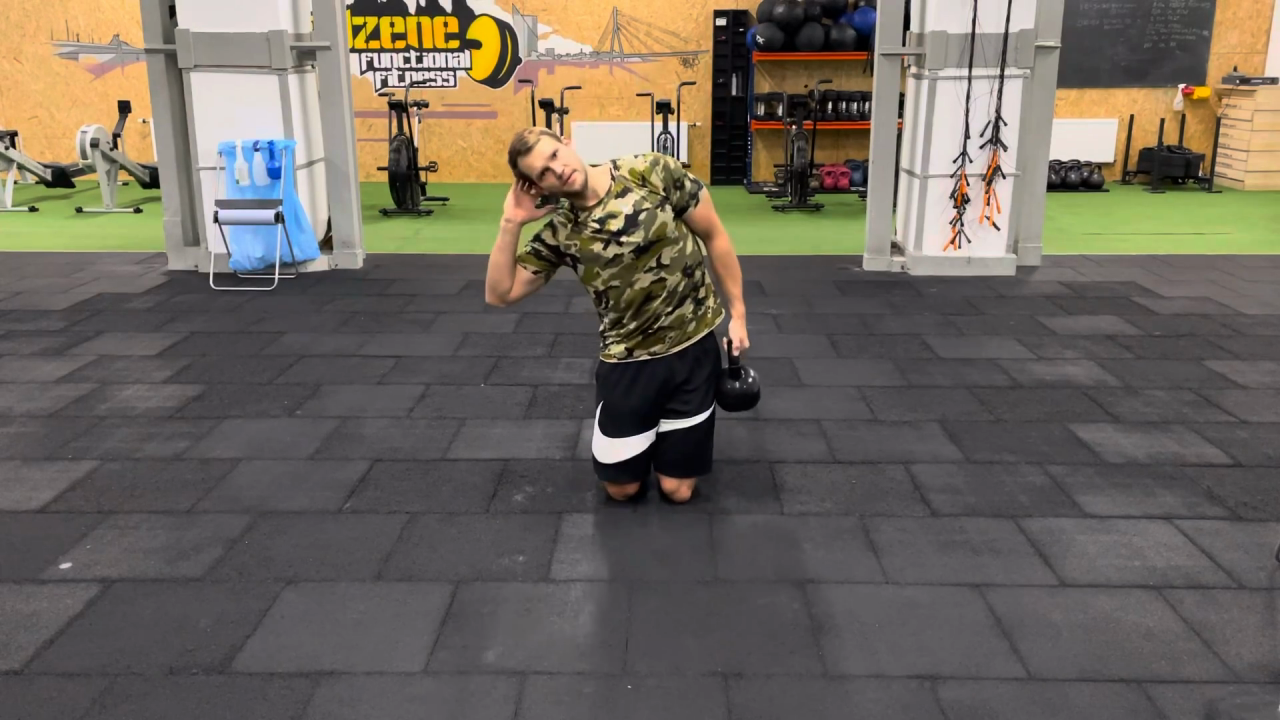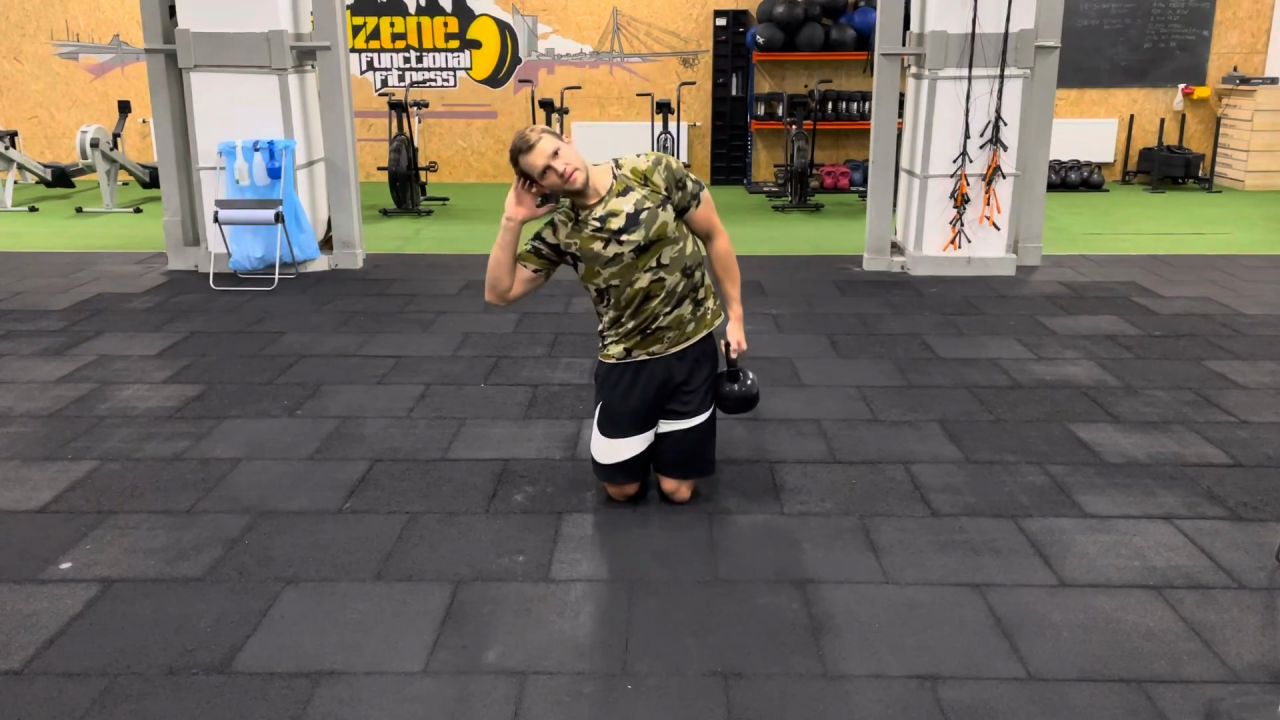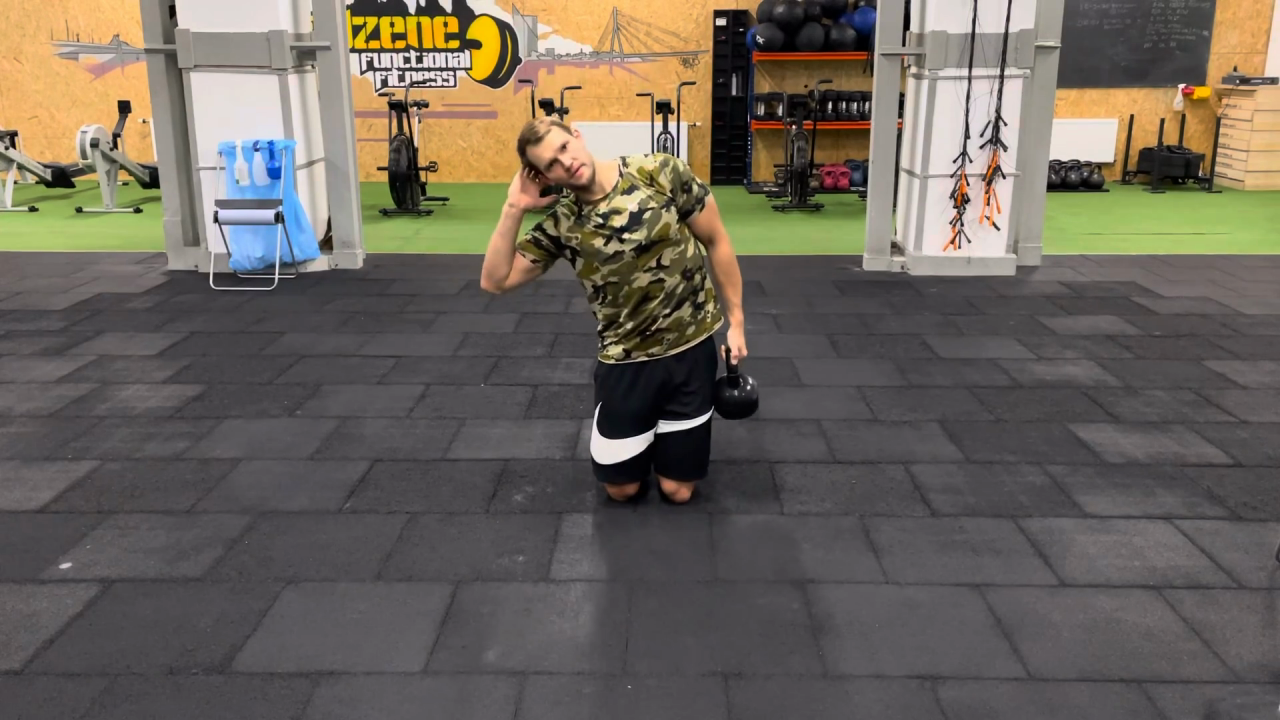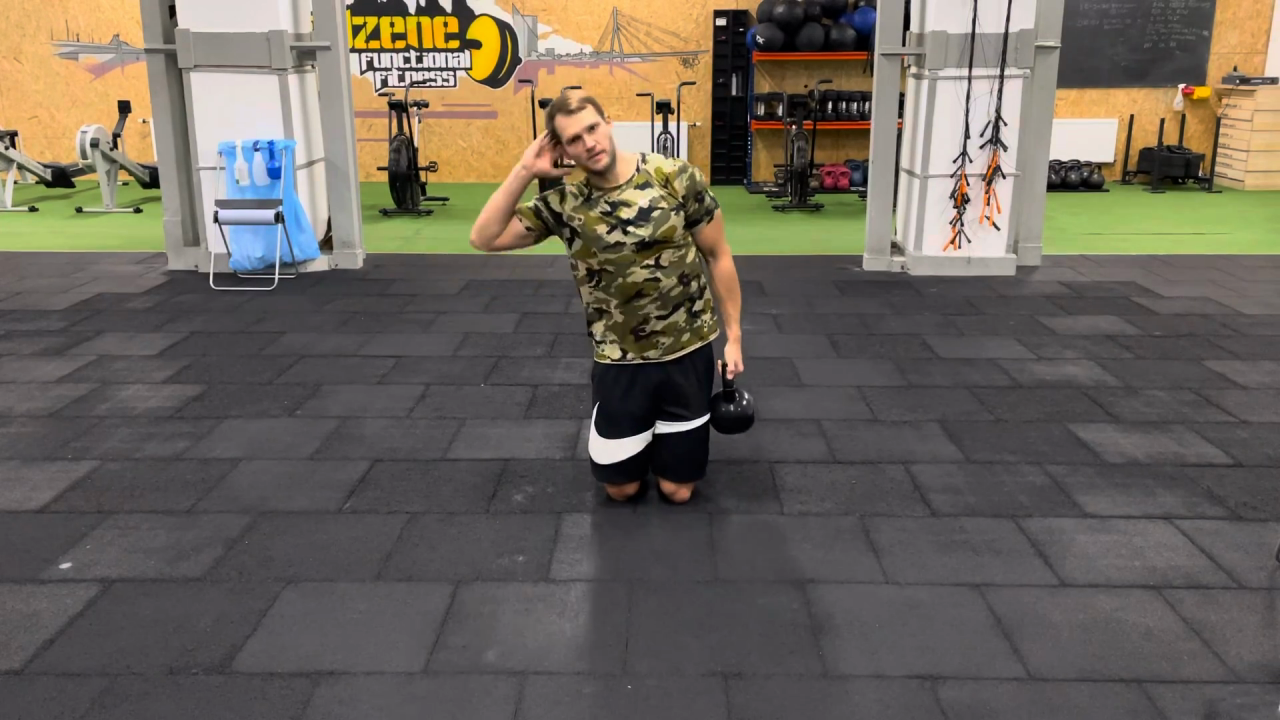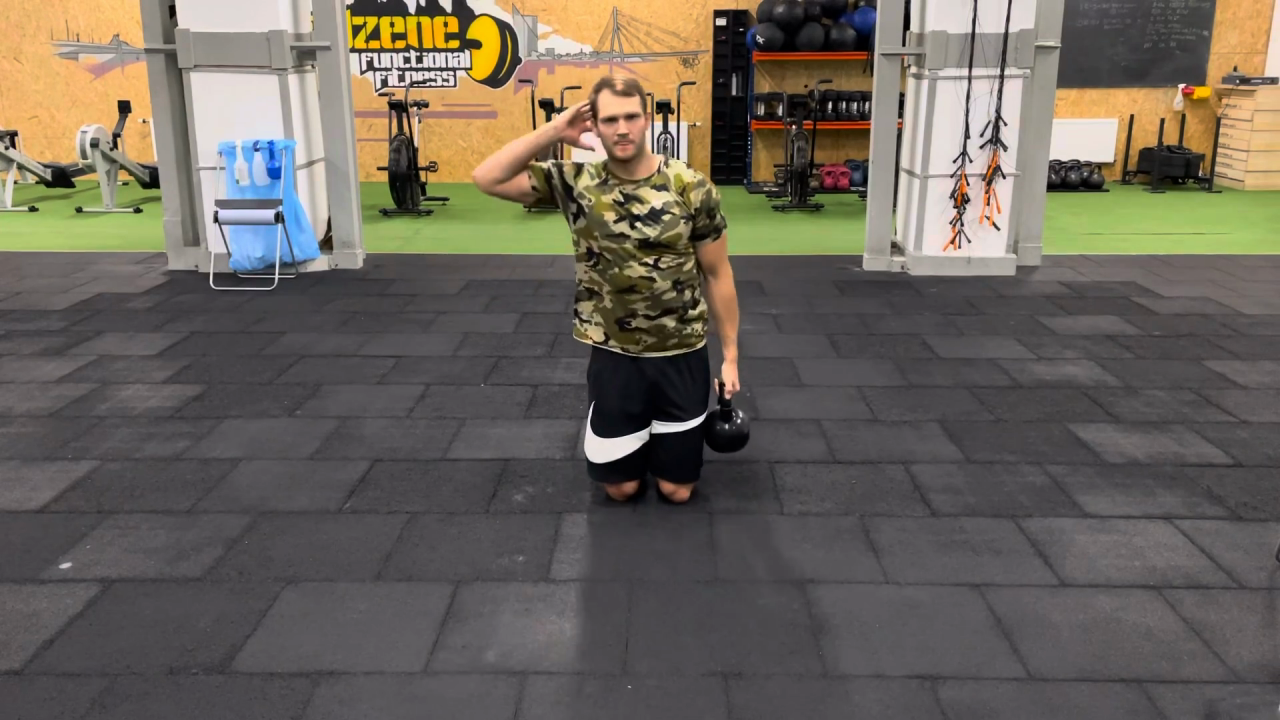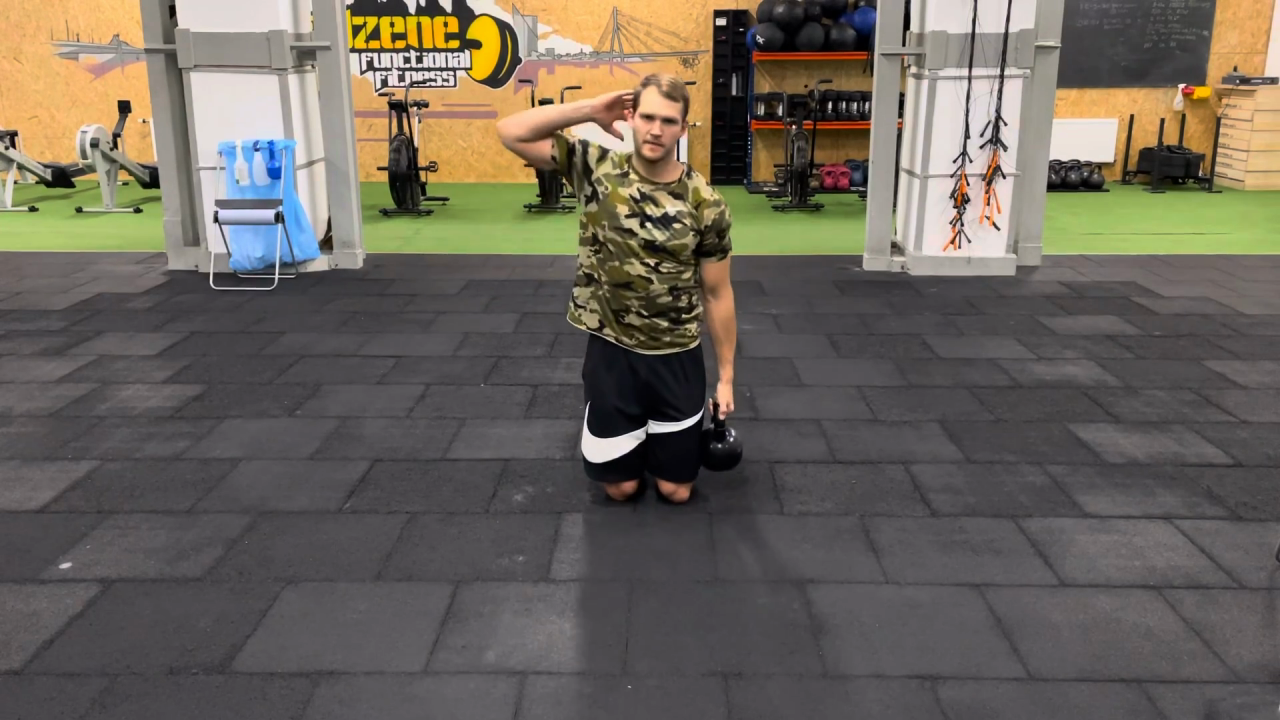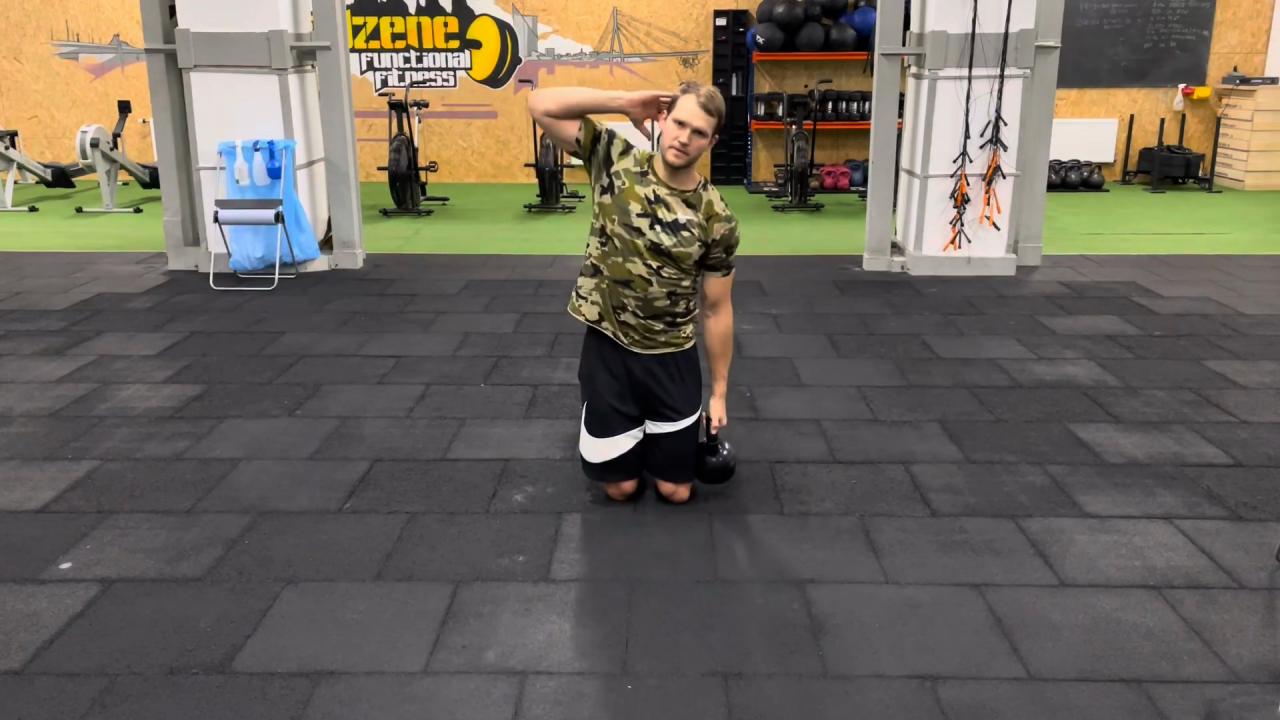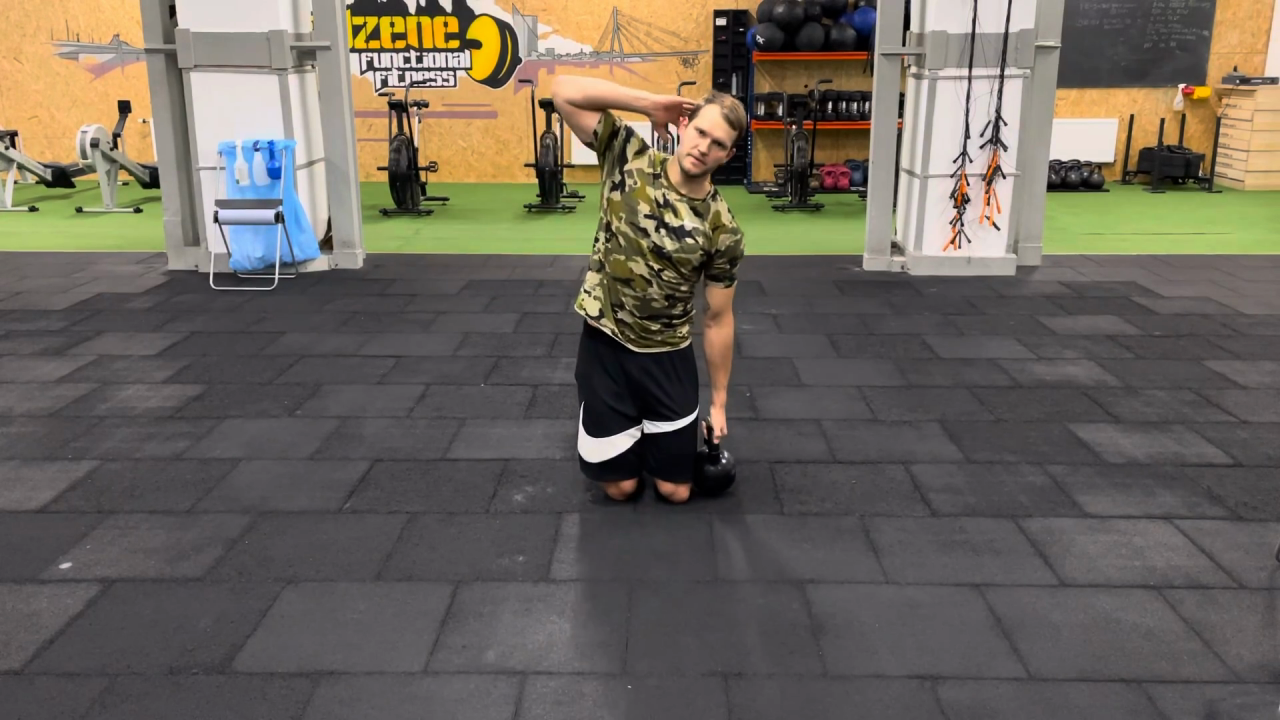
dt=0.2s
person 1, frame 1
left shoulder: (654, 173)
right shoulder: (558, 233)
left elbow: (714, 235)
right elbow: (499, 294)
left wrist: (736, 312)
right wrist: (511, 222)
left hip: (693, 345)
right hip: (627, 357)
left knee: (677, 489)
right knee: (621, 487)
left ankle: (665, 435)
right ankle: (640, 433)
person 1, frame 2
left shoulder: (657, 172)
right shoulder: (559, 232)
left elbow: (714, 236)
right elbow: (499, 292)
left wrist: (734, 313)
right wrist: (512, 220)
left hip: (692, 346)
right hip: (626, 358)
left knee: (677, 490)
right knee: (621, 488)
left ankle: (666, 439)
right ankle: (641, 432)
person 1, frame 3
left shoulder: (663, 175)
right shoulder: (560, 225)
left elbow: (717, 243)
right elbow: (495, 280)
left wrist: (735, 320)
right wrist: (515, 207)
left hip: (691, 349)
right hip: (625, 359)
left knee: (677, 490)
right knee: (621, 489)
left ankle: (666, 441)
right ankle: (639, 440)
person 1, frame 4
left shoulder: (677, 179)
right shoulder: (564, 204)
left elbow: (718, 258)
right elbow: (484, 238)
left wrist: (733, 336)
right wrist: (525, 170)
left hip: (688, 353)
right hip: (621, 360)
left knee: (677, 490)
right knee: (621, 488)
left ankle: (663, 436)
right ankle: (638, 436)
person 1, frame 5
left shoulder: (692, 189)
right shoulder: (575, 181)
left elbow: (718, 276)
right elbow: (486, 179)
left wrist: (730, 356)
right wrist: (555, 131)
left hip: (681, 355)
right hip: (614, 355)
left knee: (676, 490)
right knee: (620, 487)
left ankle: (661, 436)
right ankle: (635, 432)
person 1, frame 6
left shoulder: (706, 206)
right shoulder: (594, 166)
left elbow: (717, 294)
right elbow: (509, 131)
left wrist: (725, 376)
right wrist: (590, 111)
left hip: (676, 355)
right hip: (611, 349)
left knee: (677, 491)
right knee: (620, 487)
left ankle: (661, 435)
right ankle: (629, 431)
person 1, frame 7
left shoulder: (716, 220)
right shoulder: (615, 159)
left elbow: (716, 309)
right elbow: (539, 103)
left wrist: (719, 391)
right wrist: (625, 103)
left hip: (671, 355)
right hip: (607, 347)
left knee: (677, 490)
right knee: (620, 486)
left ankle: (655, 436)
right ankle: (630, 433)
person 1, frame 8
left shoulder: (722, 230)
right shoulder: (628, 158)
left elbow: (718, 319)
right elbow: (563, 91)
left wrist: (719, 400)
right wrist: (650, 104)
left hip: (666, 355)
right hip: (604, 345)
left knee: (676, 490)
right knee: (620, 487)
left ankle: (652, 433)
right ankle: (626, 431)
